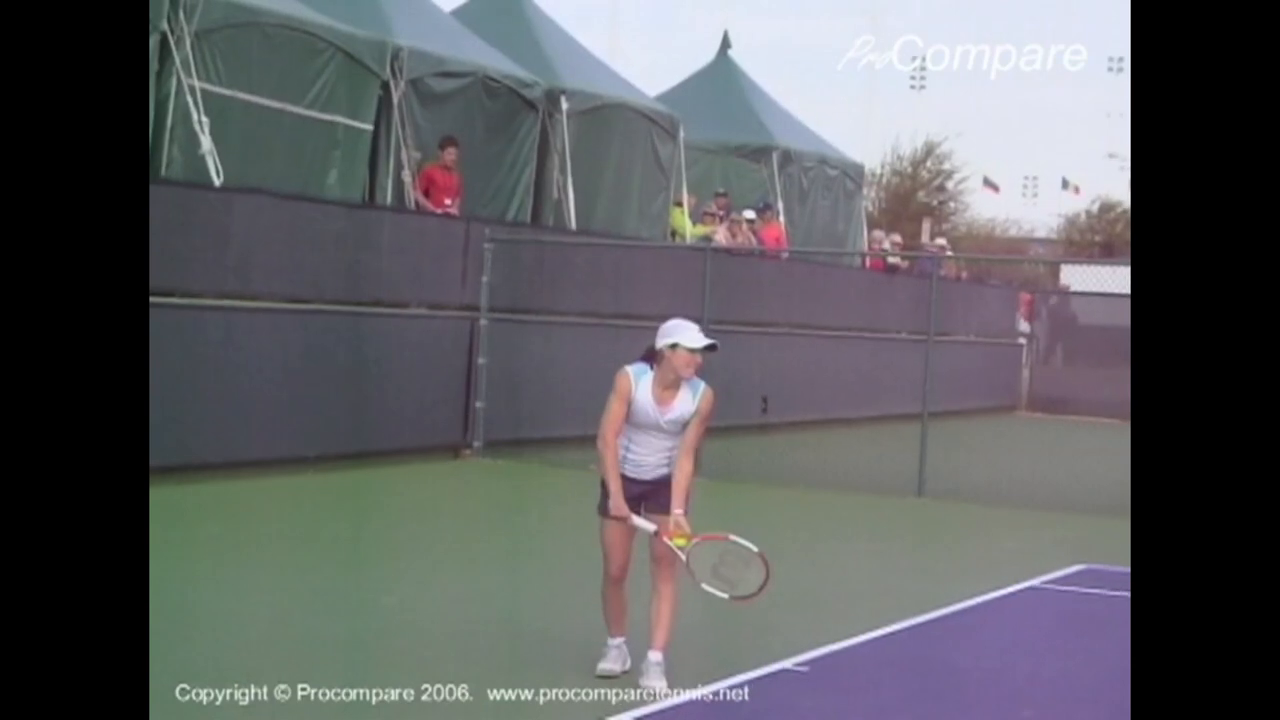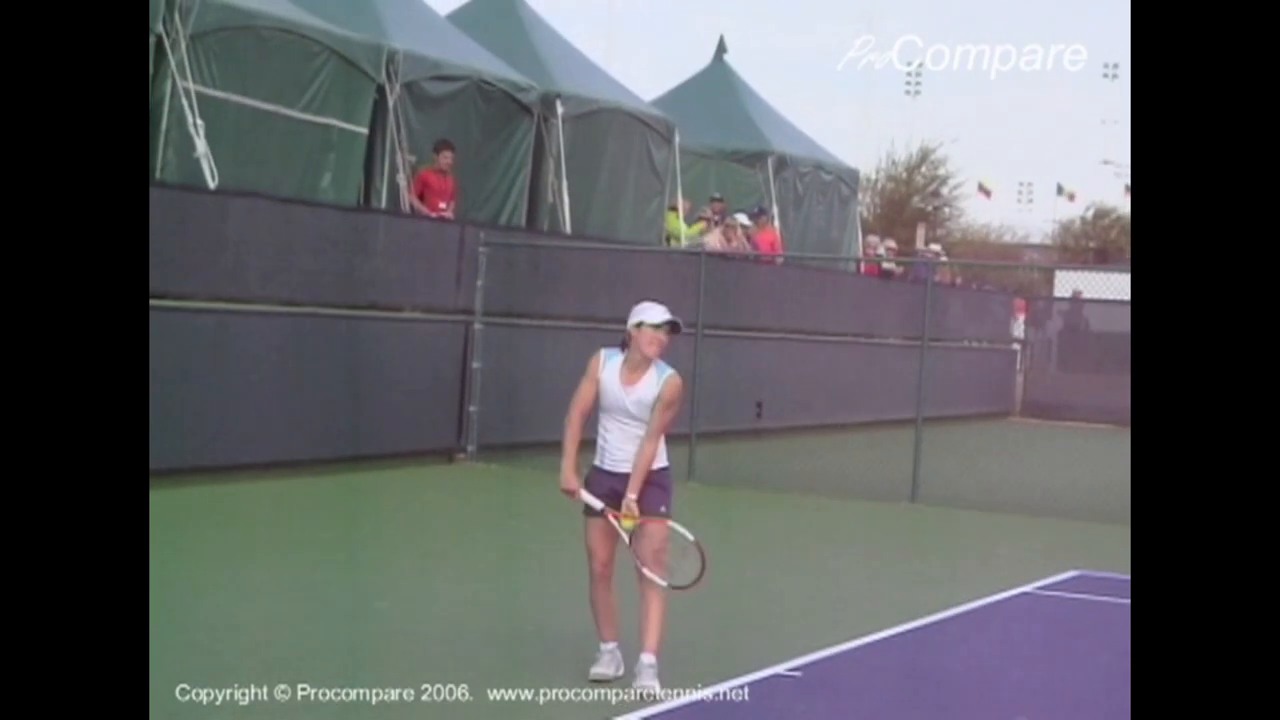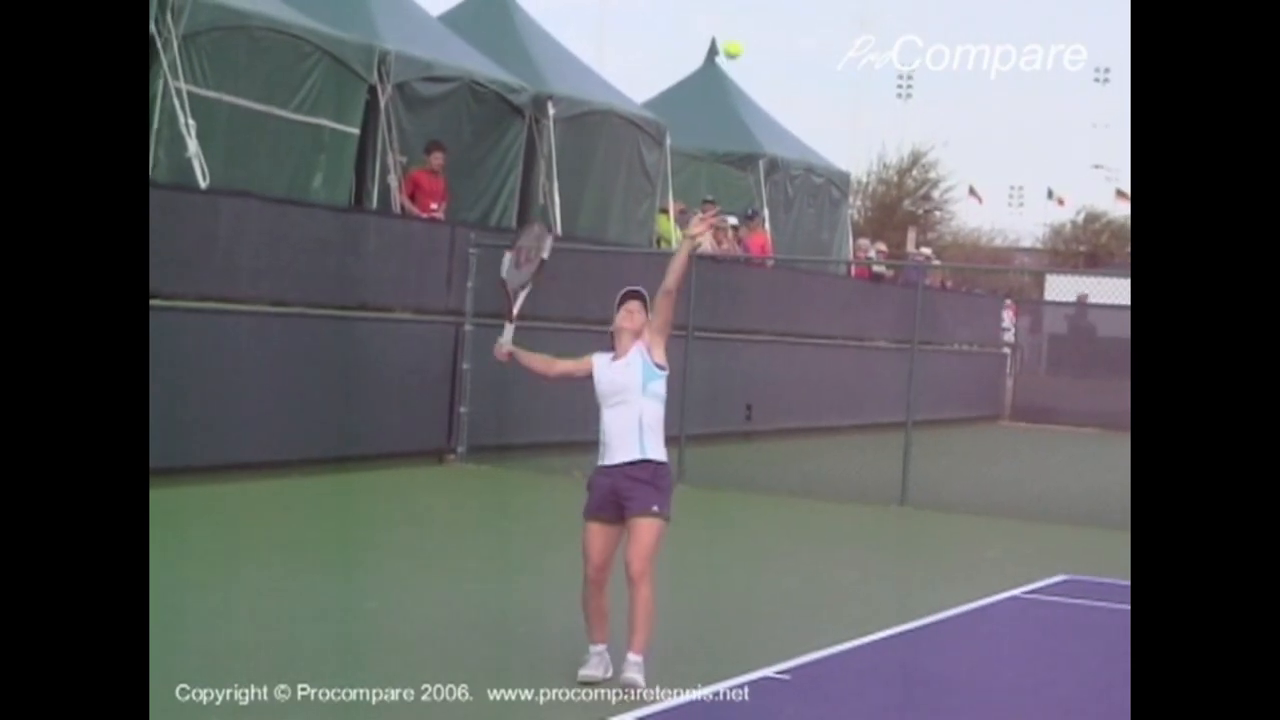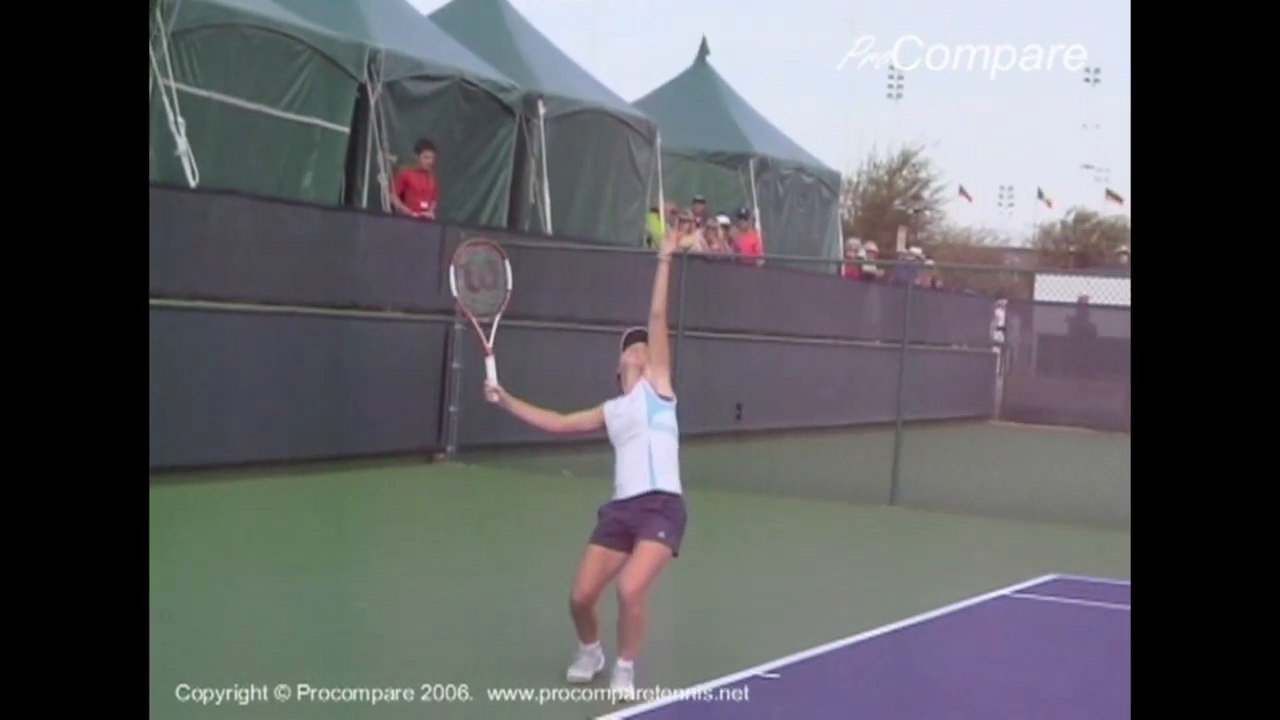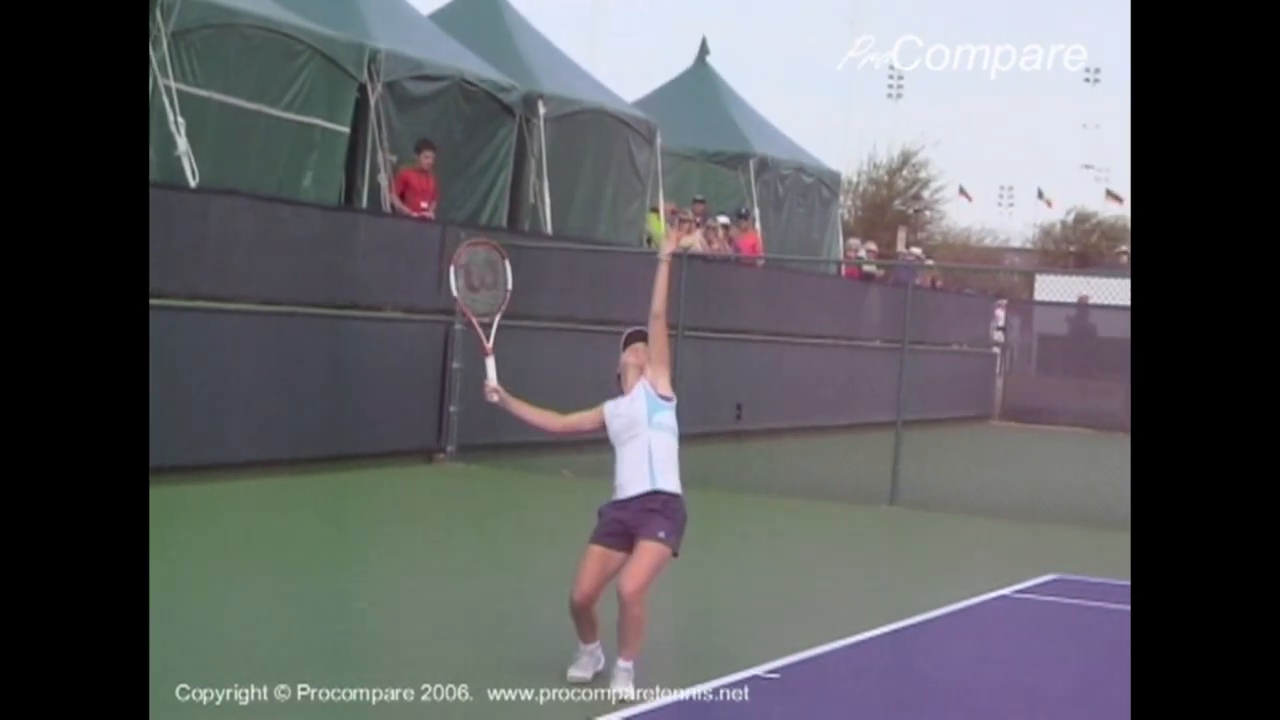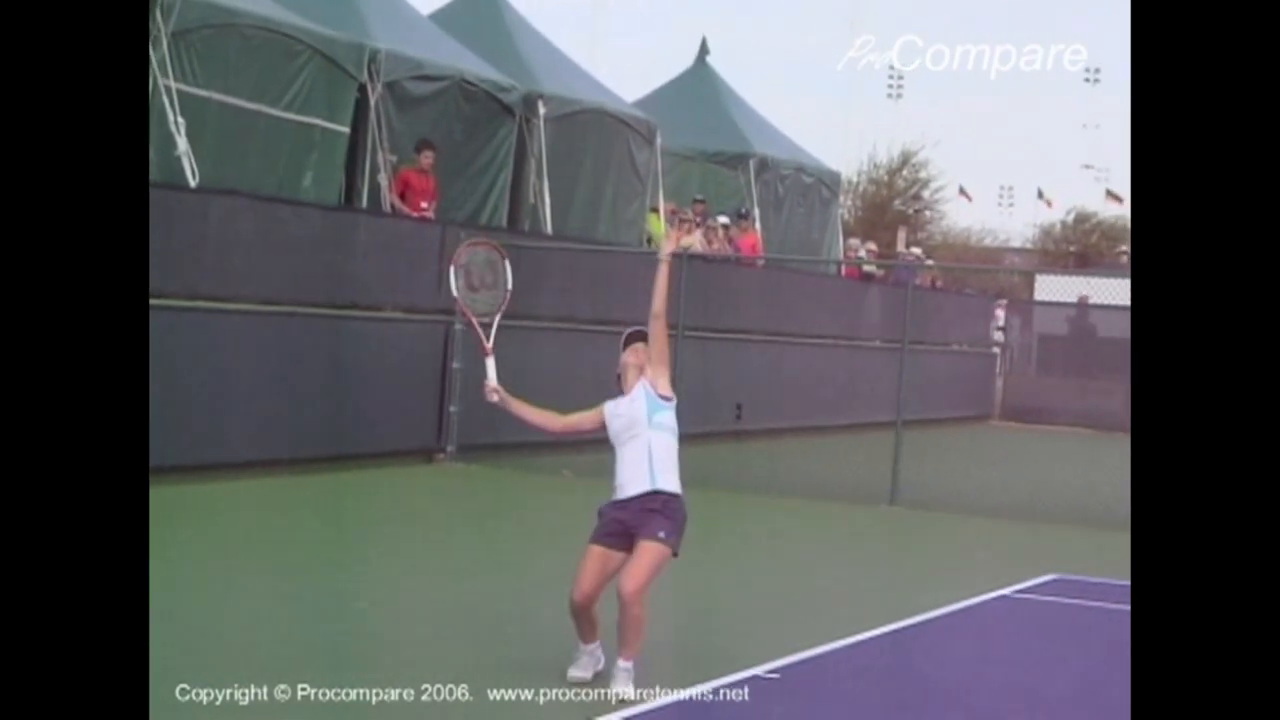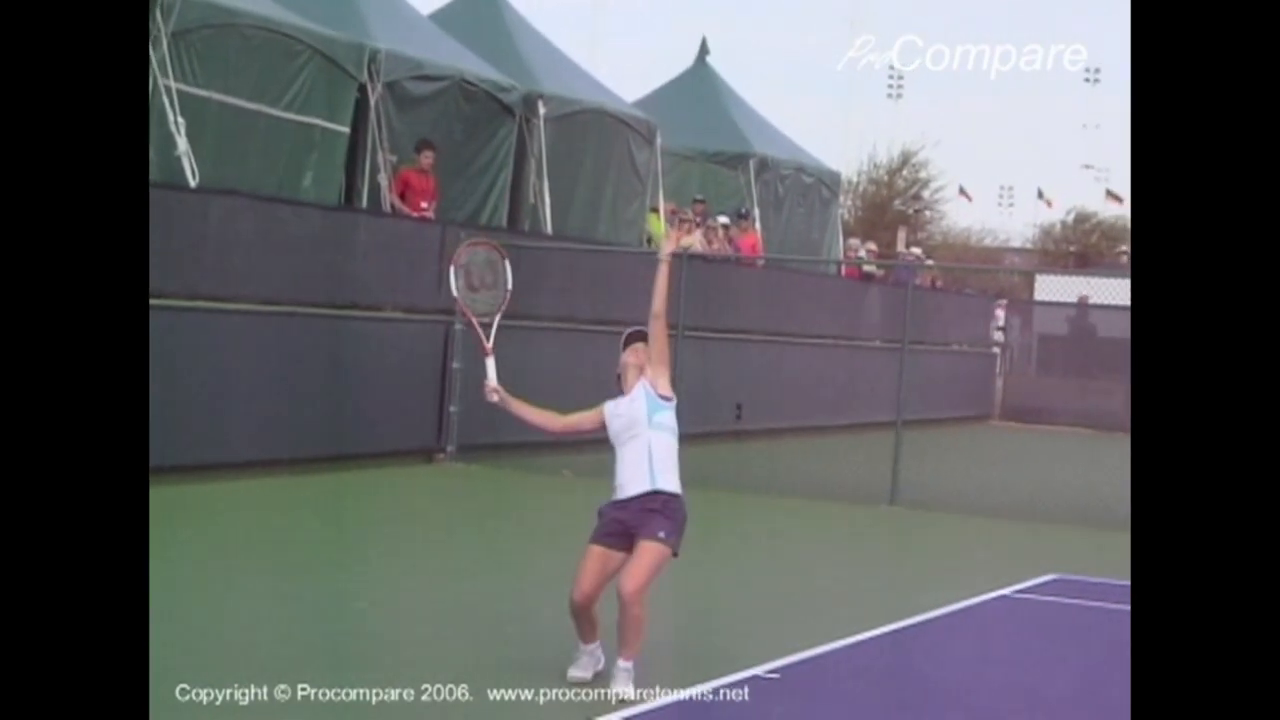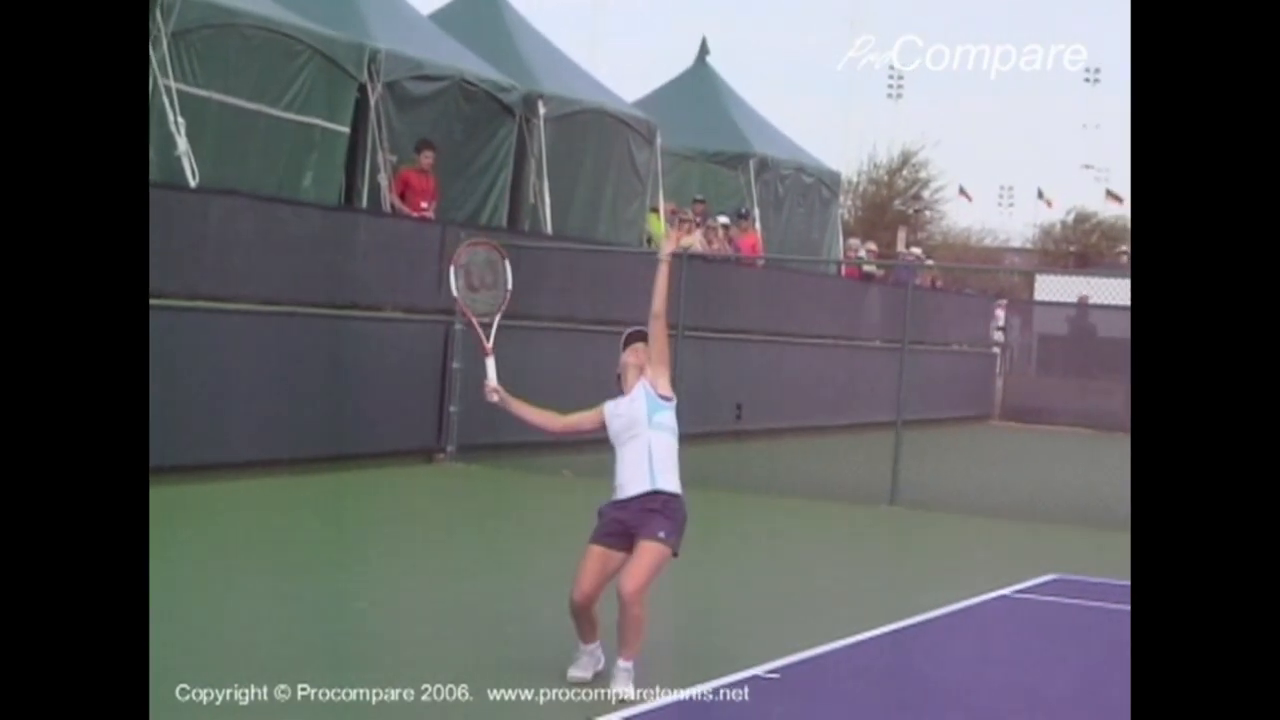
dt=0.5s
person 1, frame 1
left shoulder: (702, 396)
right shoulder: (629, 379)
left elbow: (686, 457)
right elbow: (607, 438)
left wrist: (678, 511)
right wrist: (615, 495)
left hip: (666, 481)
right hip: (622, 478)
left knee: (665, 567)
right knee: (614, 571)
left ankle: (655, 660)
right ankle: (616, 647)
person 1, frame 2
left shoulder: (668, 381)
right shoulder: (602, 362)
left elbow: (651, 440)
right elbow: (577, 414)
left wrist: (634, 496)
right wrist: (569, 467)
left hip: (649, 480)
right hip: (603, 476)
left knee: (651, 572)
right knee: (600, 568)
left ankle: (648, 664)
right ankle: (609, 652)
person 1, frame 3
left shoulder: (652, 347)
right shoulder: (599, 364)
left elbow: (667, 292)
right elbow: (552, 366)
left wrist: (687, 245)
right wrist: (514, 353)
left hip: (648, 474)
right hip: (606, 475)
left knee: (638, 570)
right knee: (595, 574)
left ankle: (634, 662)
right ankle: (599, 653)
person 1, frame 4
left shoulder: (657, 385)
right shoulder: (610, 410)
left elbow: (658, 317)
right elbow: (557, 422)
left wrist: (664, 259)
right wrist: (504, 398)
left hip: (661, 508)
right hip: (619, 509)
left knee: (630, 591)
right knee: (580, 597)
left ankle: (625, 668)
right ankle: (589, 651)
person 1, frame 5
left shoulder: (657, 384)
right shoulder: (610, 410)
left elbow: (657, 318)
right elbow: (556, 422)
left wrist: (664, 260)
right wrist: (505, 399)
left hip: (661, 507)
right hip: (620, 509)
left knee: (630, 591)
right knee: (581, 597)
left ankle: (625, 669)
right ankle: (590, 652)
person 1, frame 6
left shoulder: (657, 385)
right shoulder: (610, 410)
left elbow: (657, 318)
right elbow: (557, 423)
left wrist: (664, 260)
right wrist: (505, 399)
left hip: (661, 507)
right hip: (619, 509)
left knee: (630, 591)
right knee: (581, 596)
left ankle: (625, 669)
right ankle: (589, 652)
person 1, frame 7
left shoulder: (657, 385)
right shoulder: (610, 410)
left elbow: (657, 317)
right elbow: (557, 423)
left wrist: (664, 259)
right wrist: (506, 399)
left hip: (661, 507)
right hip: (619, 508)
left knee: (630, 591)
right knee: (581, 597)
left ankle: (625, 669)
right ankle: (589, 652)
person 1, frame 8
left shoulder: (657, 384)
right shoulder: (610, 410)
left elbow: (657, 317)
right elbow: (557, 422)
left wrist: (664, 260)
right wrist: (505, 399)
left hip: (661, 507)
right hip: (620, 508)
left knee: (630, 591)
right knee: (581, 597)
left ankle: (625, 669)
right ankle: (590, 652)
